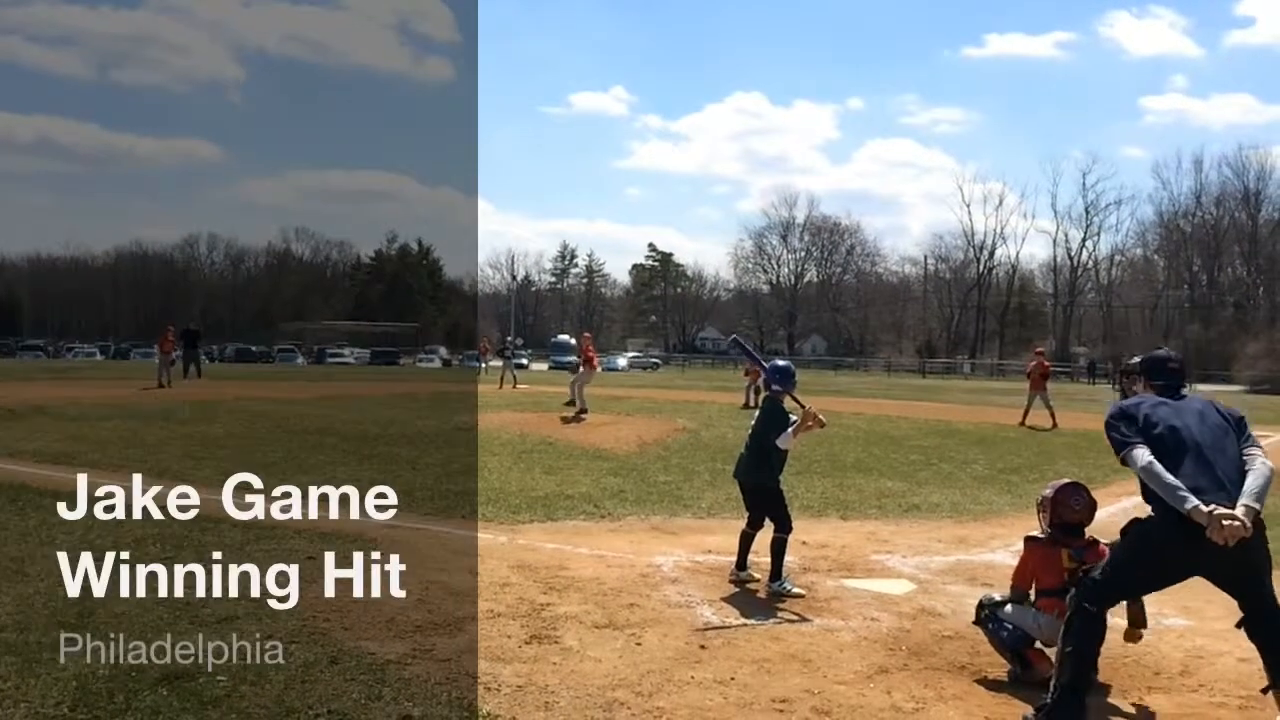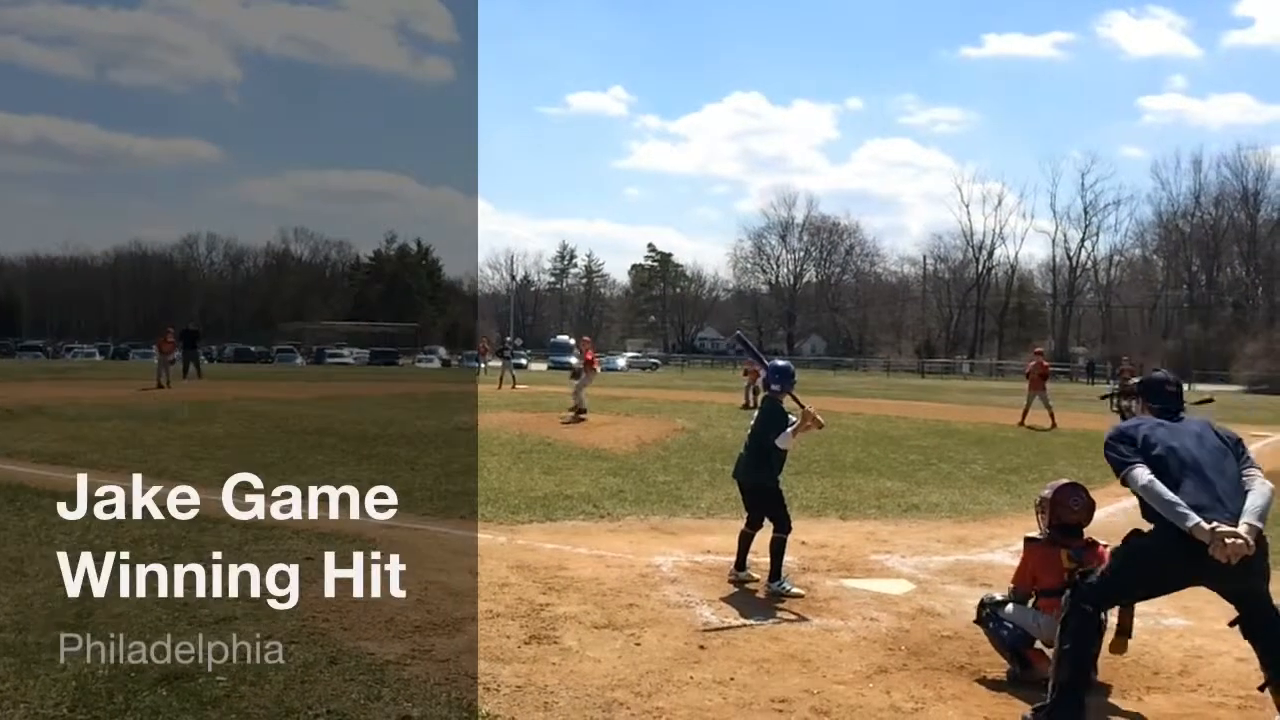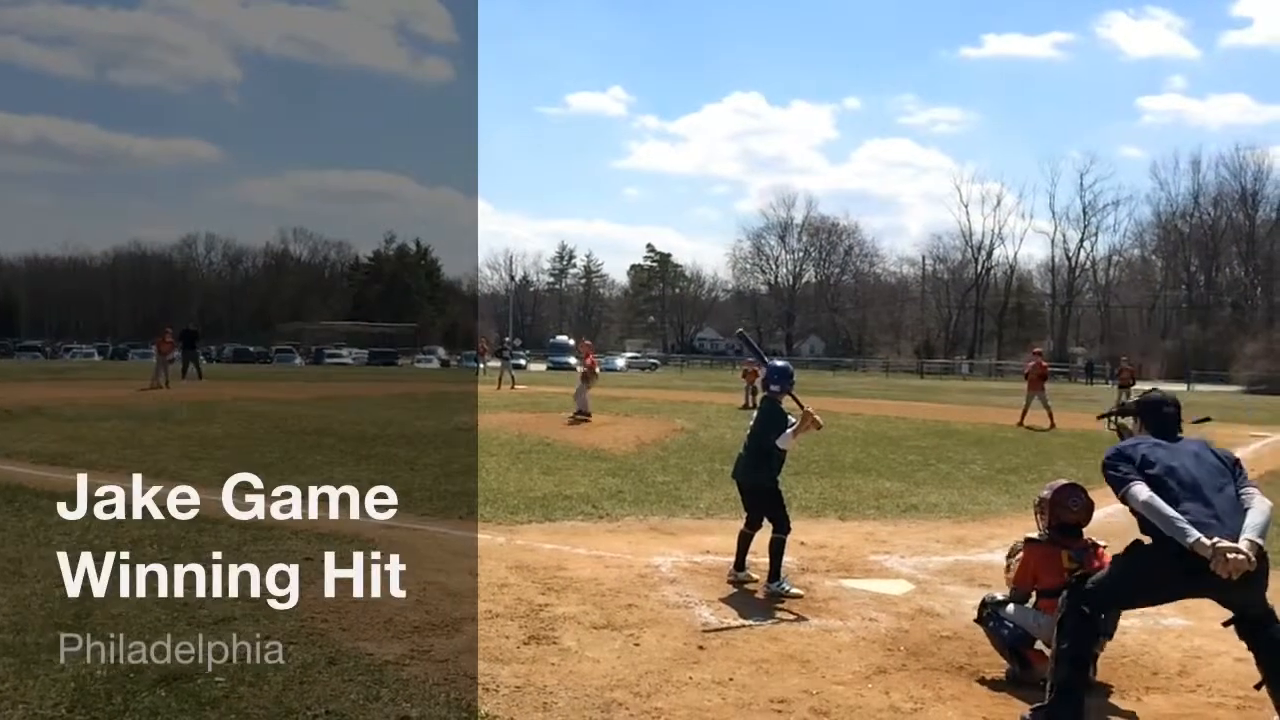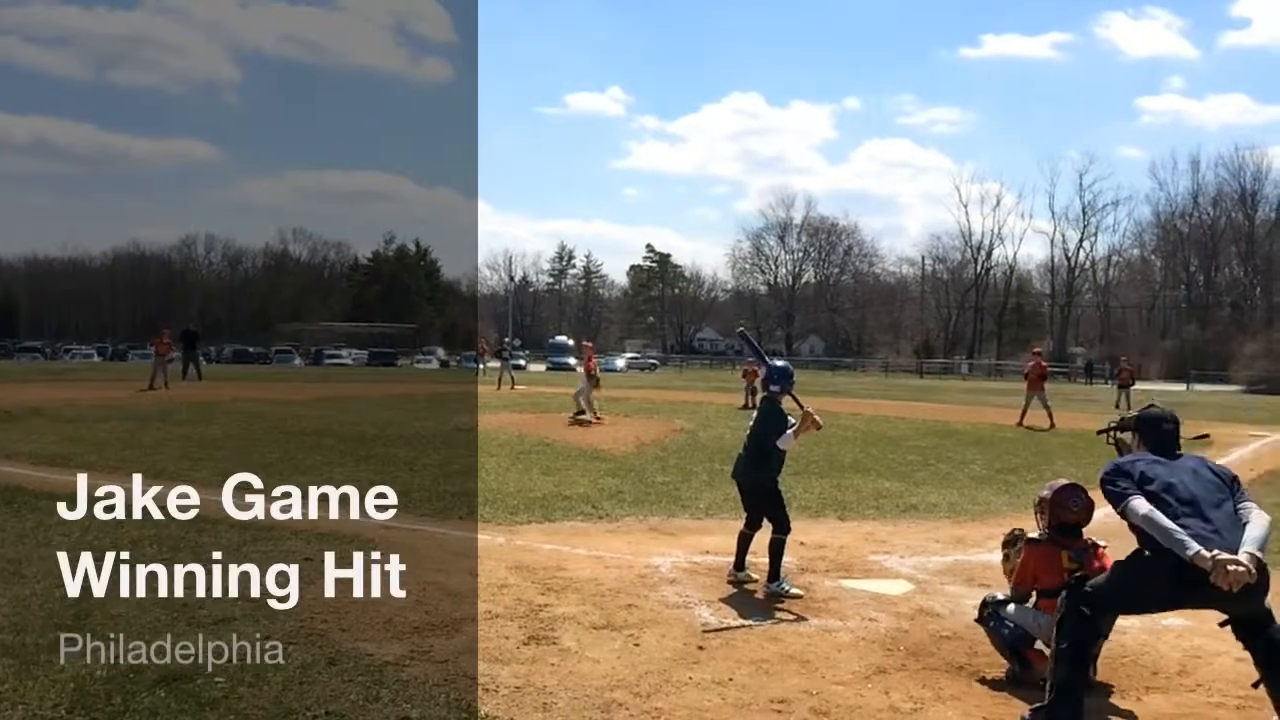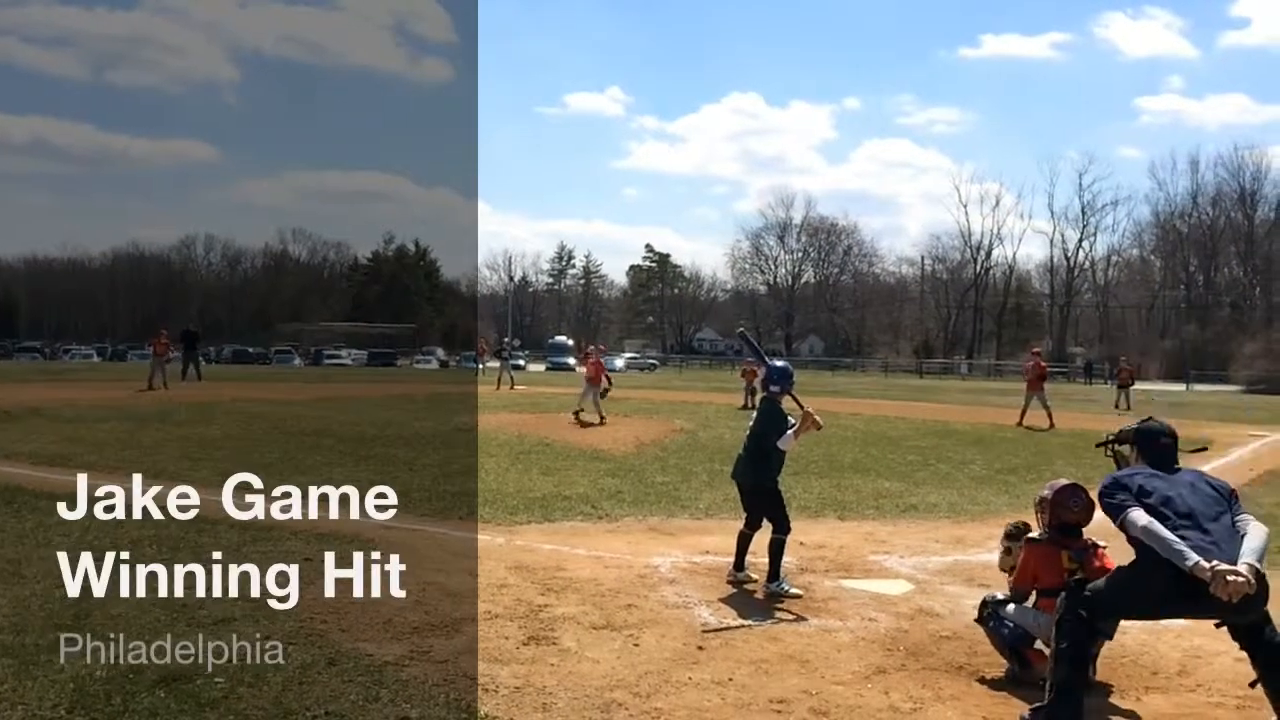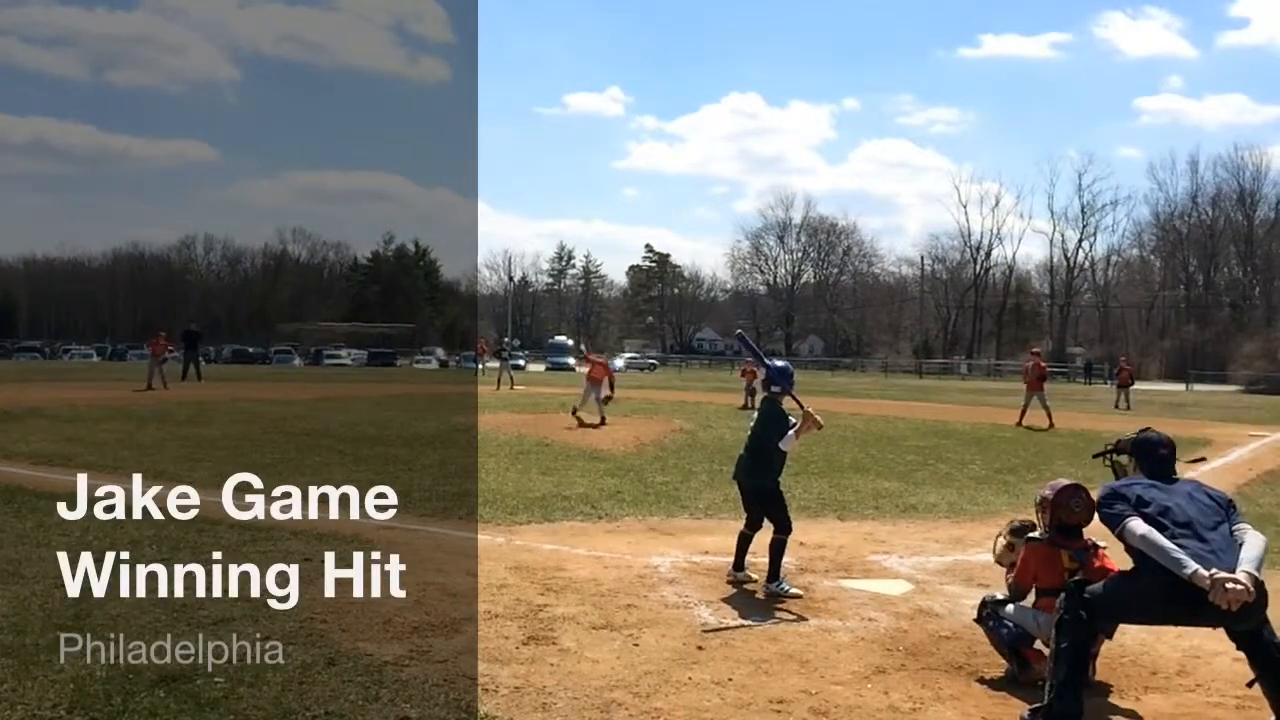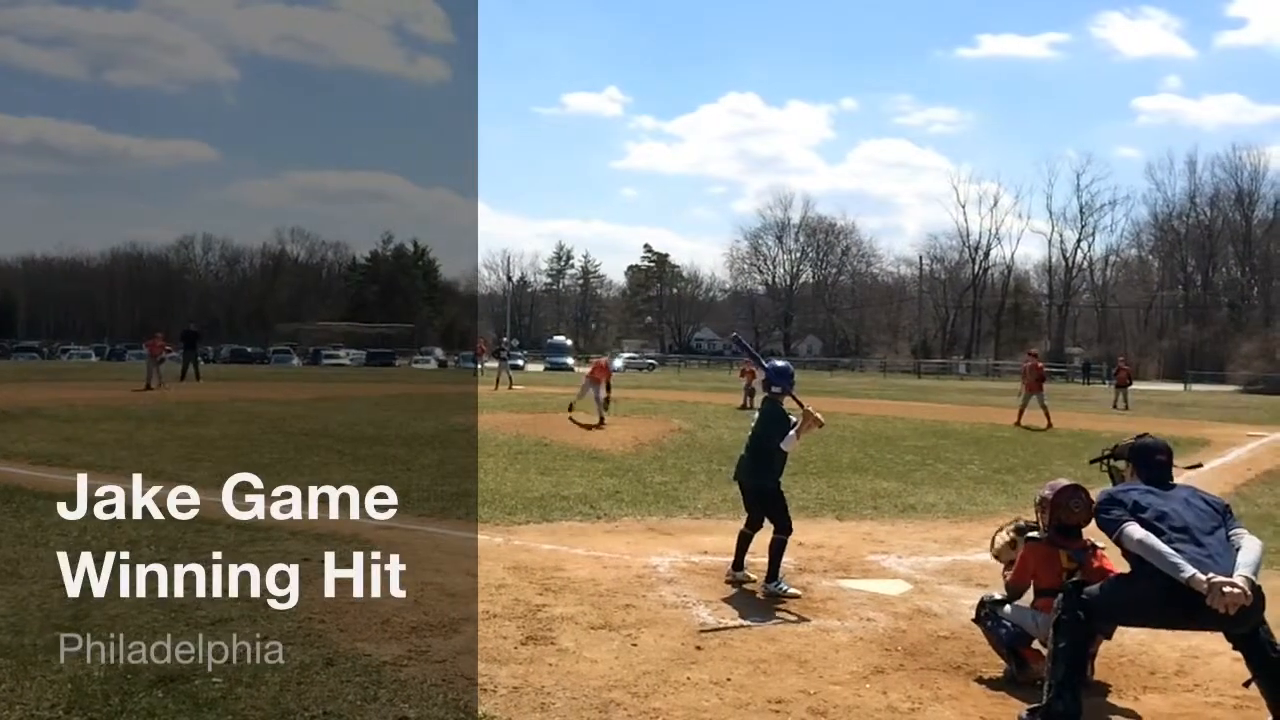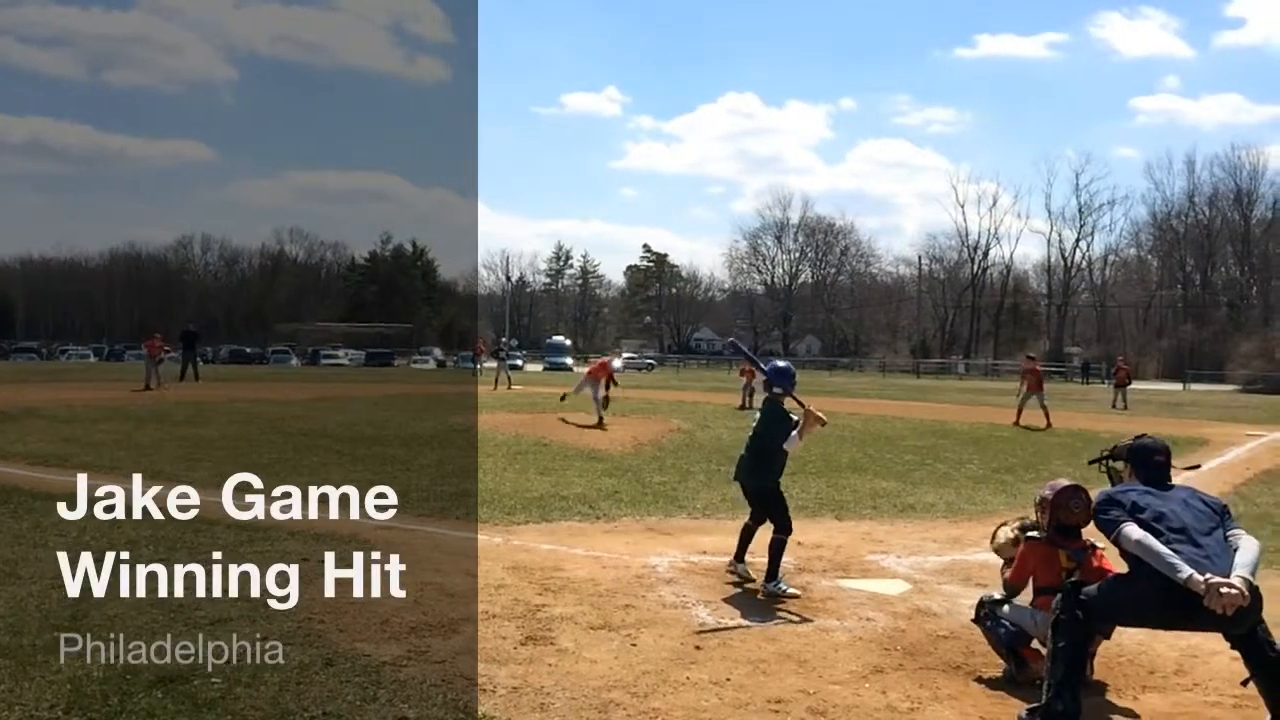
dt=0.1s
person 1, frame 1
left shoulder: (1127, 411)
right shoulder: (1224, 412)
left elbow: (1144, 464)
left wrist: (1199, 513)
right wrist: (1244, 513)
left hip: (1179, 526)
right hip: (1244, 531)
left knee: (1090, 598)
person 1, frame 2
left shoulder: (1126, 432)
right shoulder: (1221, 433)
left elbow: (1144, 483)
left wrist: (1201, 530)
right wrist: (1247, 531)
left hip: (1179, 541)
right hip: (1243, 545)
left knee: (1085, 600)
person 1, frame 3
left shoulder: (1123, 452)
right shoulder: (1219, 454)
left elbow: (1144, 500)
left wrist: (1202, 546)
right wrist: (1248, 547)
left hip: (1181, 558)
right hip: (1245, 561)
left knee: (1081, 600)
person 1, frame 4
left shoulder: (1121, 468)
right shoulder: (1216, 470)
left elbow: (1143, 513)
left wrist: (1202, 559)
right wrist: (1248, 560)
left hip: (1180, 570)
right hip: (1245, 576)
left knee: (1080, 602)
person 1, frame 5
left shoulder: (1119, 482)
right shoulder: (1213, 483)
left elbow: (1143, 525)
right elbow: (1255, 528)
left wrist: (1201, 569)
right wrist: (1246, 570)
left hip: (1181, 583)
right hip: (1241, 583)
left knee: (1078, 603)
right knee: (1250, 613)
person 1, frame 6
left shoulder: (1117, 492)
right shoulder: (1210, 493)
left elbow: (1141, 534)
right elbow: (1254, 537)
left wrist: (1199, 577)
right wrist: (1245, 580)
left hip: (1179, 591)
right hip: (1241, 592)
left knee: (1077, 605)
person 1, frame 7
left shoulder: (1114, 497)
right shoulder: (1207, 499)
left elbow: (1138, 538)
right elbow: (1250, 542)
left wrist: (1197, 581)
right wrist: (1243, 582)
left hip: (1174, 595)
right hip: (1238, 596)
left knee: (1075, 605)
person 1, frame 8
left shoulder: (1112, 499)
right shoulder: (1206, 500)
left elbow: (1137, 539)
right elbow: (1248, 542)
left wrist: (1195, 582)
right wrist: (1239, 583)
left hip: (1172, 596)
right hip: (1236, 598)
left knee: (1073, 606)
person 2, frame 1
left shoulder: (769, 406)
right shoulder: (775, 409)
left elbow: (790, 427)
right elbow: (783, 442)
left wrist: (809, 423)
right wrist: (803, 422)
left hip: (748, 472)
right hip: (761, 476)
left knee: (756, 519)
right knee: (783, 524)
left ankle: (740, 569)
right ankle: (776, 581)
person 2, frame 2
left shoulder: (769, 405)
right shoulder: (774, 409)
left elbow: (788, 428)
right elbow: (782, 442)
left wrist: (808, 423)
right wrist: (802, 422)
left hip: (747, 472)
right hip: (761, 476)
left knee: (755, 519)
right knee: (782, 524)
left ankle: (739, 569)
right ankle: (775, 582)
person 2, frame 3
left shoulder: (768, 406)
right shoulder: (774, 410)
left elbow: (788, 427)
right elbow: (782, 442)
left wrist: (807, 424)
right wrist: (802, 423)
left hip: (747, 472)
right hip: (760, 477)
left knee: (754, 520)
right knee: (781, 525)
left ankle: (738, 570)
right ankle: (774, 582)
person 2, frame 4
left shoulder: (767, 406)
right shoulder: (773, 411)
left elbow: (788, 428)
right elbow: (783, 443)
left wrist: (806, 424)
right wrist: (802, 423)
left hip: (747, 473)
right hip: (760, 477)
left knee: (754, 520)
right knee: (781, 525)
left ankle: (738, 570)
right ankle: (774, 582)
person 2, frame 5
left shoulder: (767, 406)
right shoulder: (773, 411)
left elbow: (788, 428)
right elbow: (784, 443)
left wrist: (807, 424)
right wrist: (802, 424)
left hip: (746, 473)
right hip: (760, 477)
left knee: (753, 520)
right knee: (781, 525)
left ankle: (737, 570)
right ankle: (773, 582)
person 2, frame 6
left shoulder: (768, 407)
right shoulder: (774, 411)
left elbow: (789, 429)
right elbow: (785, 444)
left wrist: (808, 424)
right wrist: (804, 424)
left hip: (747, 474)
right hip: (761, 478)
left knee: (754, 520)
right knee: (783, 526)
left ankle: (737, 570)
right ankle: (773, 582)
person 2, frame 7
left shoulder: (769, 407)
right shoulder: (775, 412)
left elbow: (791, 428)
right elbow: (787, 445)
left wrist: (809, 423)
right wrist: (804, 423)
left hip: (747, 473)
right hip: (762, 478)
left knee: (754, 521)
right knee: (783, 526)
left ankle: (737, 569)
right ankle: (772, 582)
person 2, frame 8
left shoulder: (770, 407)
right shoulder: (777, 412)
left elbow: (793, 427)
right elbow: (790, 445)
left wrist: (810, 421)
right wrist: (807, 422)
left hip: (748, 473)
right hip: (762, 478)
left knee: (758, 516)
right knee: (783, 526)
left ankle: (738, 562)
right ankle: (771, 582)
person 3, frame 1
left shoulder: (1038, 547)
right shoulder: (1098, 550)
left elbow: (1017, 594)
right wrist: (1137, 625)
left hip: (1050, 627)
left knee: (990, 607)
left ankle: (1033, 665)
person 3, frame 2
left shoulder: (1036, 547)
right shoulder: (1096, 550)
left elbow: (1015, 597)
left hip: (1050, 628)
left knee: (990, 607)
left ankle: (1035, 665)
person 3, frame 3
left shoulder: (1036, 547)
right shoulder: (1095, 551)
left elbow: (1018, 598)
left wrist: (1013, 574)
right wrist: (1104, 634)
left hip: (1050, 627)
left knee: (991, 606)
left ankle: (1031, 665)
person 3, frame 4
left shoulder: (1036, 547)
right shoulder: (1096, 551)
left elbow: (1019, 598)
left wrist: (1011, 565)
left hip: (1050, 628)
left knee: (991, 606)
left ankle: (1031, 665)
person 3, frame 5
left shoulder: (1036, 546)
right shoulder: (1095, 550)
left elbow: (1019, 596)
left wrist: (1011, 566)
left hip: (1050, 628)
left knee: (991, 606)
left ankle: (1031, 664)
person 3, frame 6
left shoulder: (1036, 546)
right shoulder: (1095, 551)
left elbow: (1016, 594)
left wrist: (1012, 564)
right wrist: (1101, 633)
left hip: (1050, 628)
left knee: (990, 606)
left ankle: (1030, 664)
person 3, frame 7
left shoulder: (1035, 546)
right shoulder: (1094, 552)
left elbow: (1013, 592)
left wrist: (1009, 561)
right wrist: (1098, 633)
left hip: (1048, 627)
left knee: (988, 607)
left ankle: (1028, 664)
person 3, frame 8
left shoulder: (1034, 545)
right shoulder: (1093, 552)
left elbow: (1010, 590)
left wrist: (1009, 559)
right wrist: (1098, 635)
left hip: (1047, 627)
left knee: (988, 606)
left ankle: (1028, 664)
